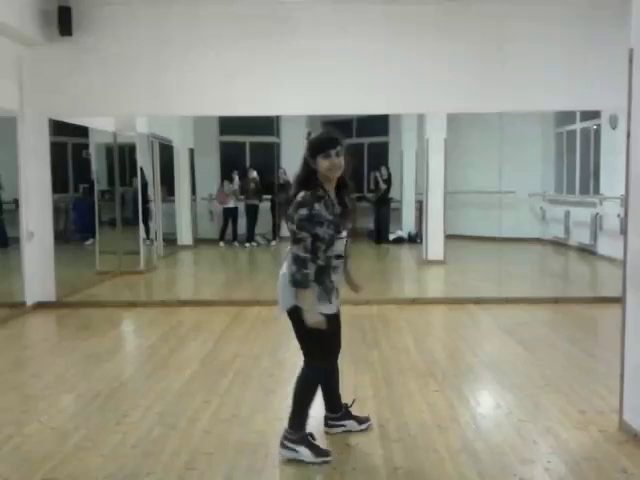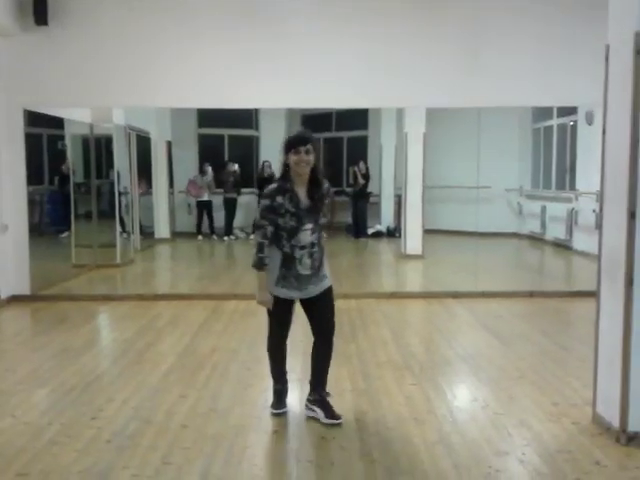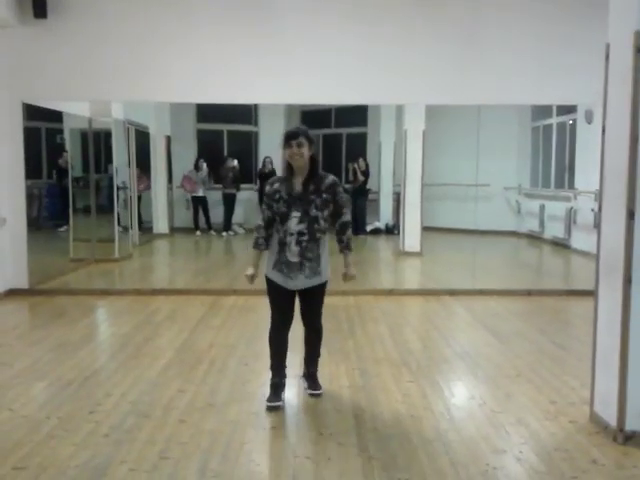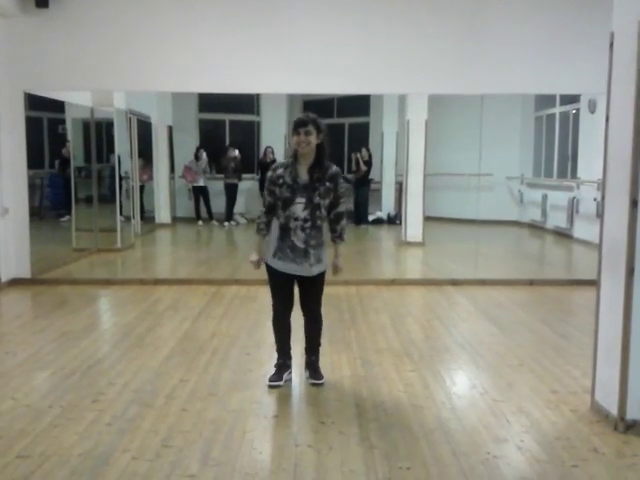
dt=0.4s
person 1, frame 1
left shoulder: (340, 195)
right shoulder: (307, 202)
right elbow: (302, 257)
left wrist: (347, 274)
right wrist: (308, 306)
left hip: (326, 289)
right hip: (304, 292)
left knee: (329, 354)
right knee: (317, 360)
left ankle: (335, 414)
right ankle: (294, 436)
person 1, frame 2
left shoulder: (322, 188)
right shoulder: (273, 195)
right elbow: (263, 242)
right wrist: (262, 287)
left hip: (316, 276)
right hip: (281, 278)
left knee: (326, 334)
right knee: (278, 337)
left ankle: (317, 398)
right ankle: (279, 392)
person 1, frame 3
left shoulder: (329, 184)
right shoulder: (275, 186)
left elbow: (342, 223)
right elbow: (265, 226)
left wrist: (348, 263)
right wrist: (254, 264)
left hip: (314, 269)
right hip: (279, 269)
left knee: (313, 324)
right knee: (279, 325)
left ankle: (311, 374)
right ankle: (277, 383)
person 1, frame 4
left shoulder: (331, 174)
right shoulder: (278, 171)
left elbow: (337, 215)
right elbow: (267, 211)
left wrist: (337, 254)
right wrist: (259, 249)
left hip: (314, 257)
right hip: (279, 256)
left knee: (312, 312)
right knee: (281, 311)
left ankle: (312, 363)
right ankle: (283, 364)
